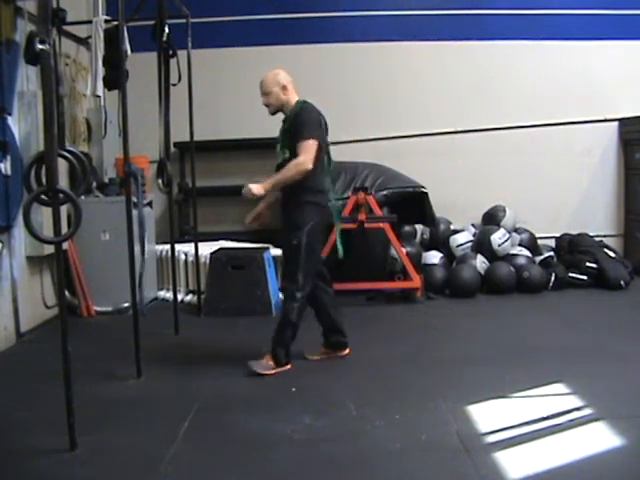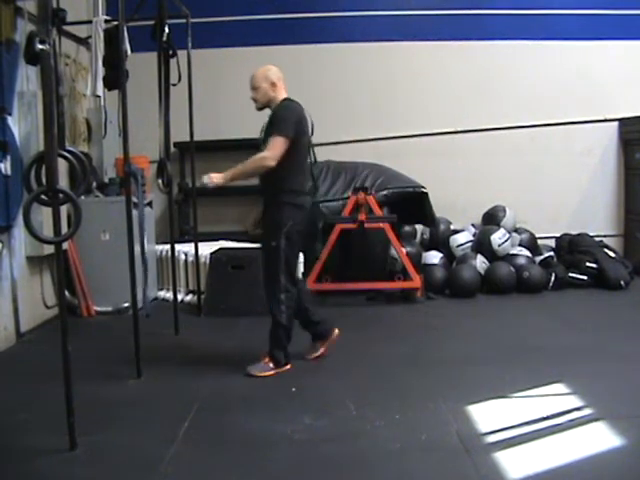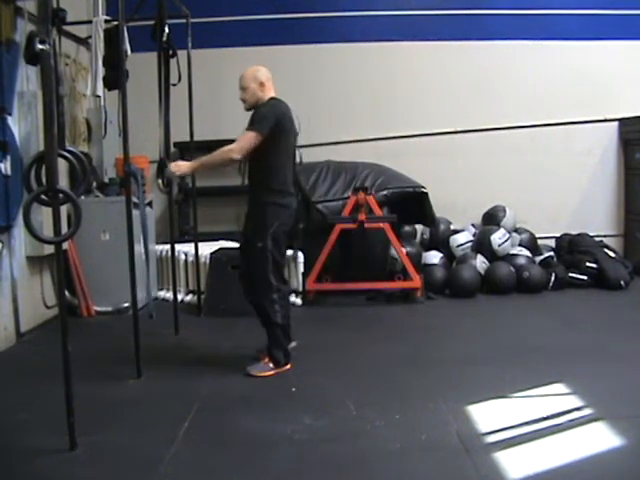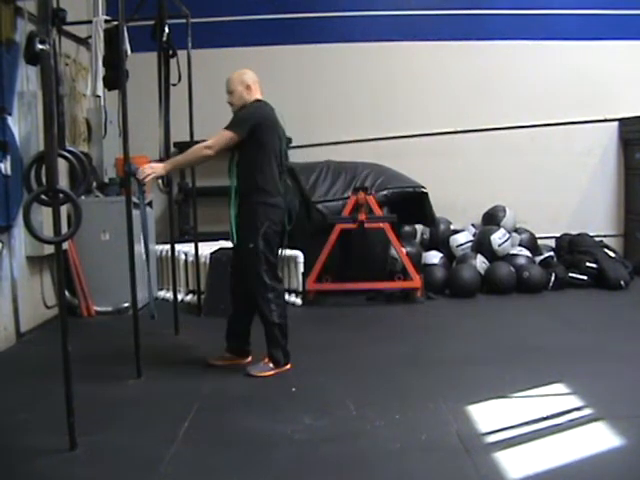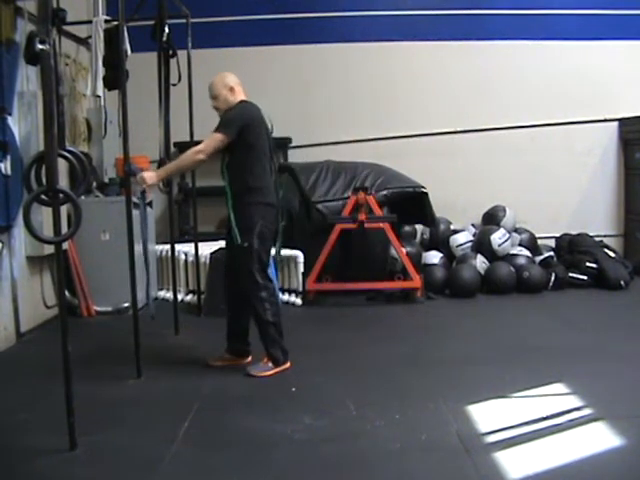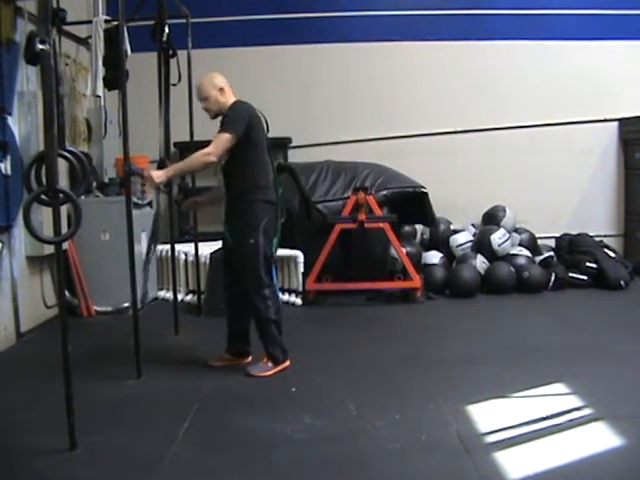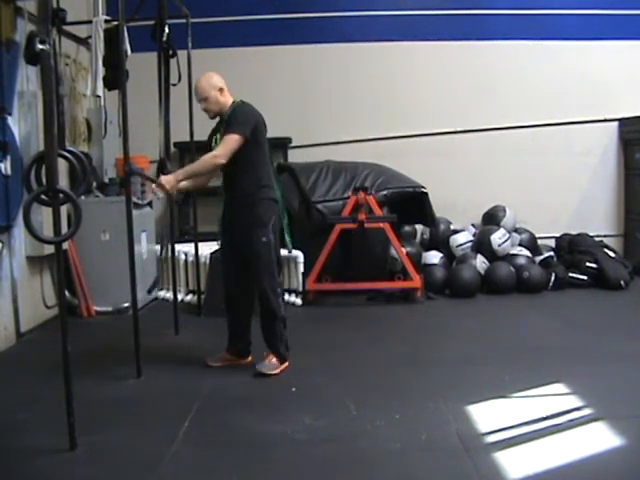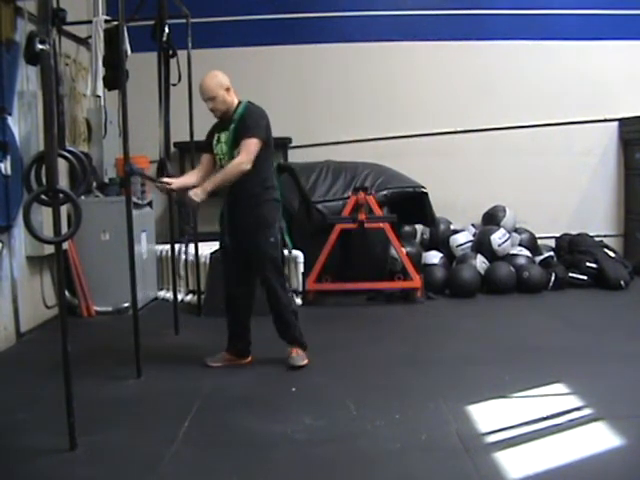
dt=0.2s
person 1, frame 1
left shoulder: (306, 115)
right shoulder: (290, 121)
left elbow: (305, 163)
left wrist: (263, 186)
right wrist: (266, 205)
left hip: (309, 209)
right hip: (297, 209)
left knee: (296, 281)
right knee: (314, 277)
left ankle: (280, 355)
right ankle: (336, 342)
person 1, frame 2
left shoulder: (287, 112)
right shoulder: (283, 115)
left elbow: (268, 159)
left wrist: (225, 176)
right wrist: (266, 208)
left hip: (288, 208)
right hip: (283, 207)
left knee: (278, 282)
right knee: (285, 278)
left ankle: (277, 356)
right ankle: (322, 330)
person 1, frame 3
left shoulder: (270, 112)
right shoulder: (277, 113)
left elbow: (235, 152)
left wrist: (191, 166)
left hip: (272, 209)
right hip: (269, 206)
left knee: (268, 280)
right knee: (251, 274)
left ankle: (279, 356)
right ankle: (280, 336)
person 1, frame 4
left shoulder: (254, 114)
right shoulder: (265, 118)
left elbow: (210, 148)
left wrist: (165, 166)
left hip: (262, 211)
right hip: (259, 209)
left knee: (264, 282)
right knee: (241, 281)
left ankle: (278, 357)
right ankle: (237, 349)
person 1, frame 5
left shoulder: (241, 114)
right shoulder: (248, 118)
left elbow: (201, 153)
left wrist: (159, 174)
right wrist: (230, 215)
left hip: (255, 212)
right hip: (247, 212)
left knee: (256, 282)
right knee: (235, 283)
left ankle: (277, 356)
right ankle: (238, 349)
person 1, frame 6
left shoulder: (240, 113)
right shoulder: (234, 119)
left elbow: (210, 155)
left wrist: (167, 173)
right wrist: (202, 199)
left hip: (256, 210)
right hip: (239, 211)
left knee: (258, 281)
right knee: (235, 283)
left ankle: (277, 355)
right ankle: (238, 350)
person 1, frame 7
left shoulder: (244, 114)
right shoulder: (219, 129)
left elbow: (219, 158)
right elbow: (211, 171)
left wrist: (176, 176)
right wrist: (183, 185)
left hip: (259, 210)
right hip: (234, 211)
left knee: (265, 281)
right knee: (235, 284)
left ankle: (279, 352)
right ankle: (238, 350)
person 1, frame 8
left shoulder: (253, 116)
right shoulder: (217, 130)
left elbow: (243, 163)
right elbow: (204, 170)
left wrist: (204, 190)
right wrist: (178, 182)
left hip: (262, 211)
right hip: (233, 212)
left knee: (273, 280)
right knee: (235, 284)
left ankle: (296, 345)
right ankle: (238, 349)
